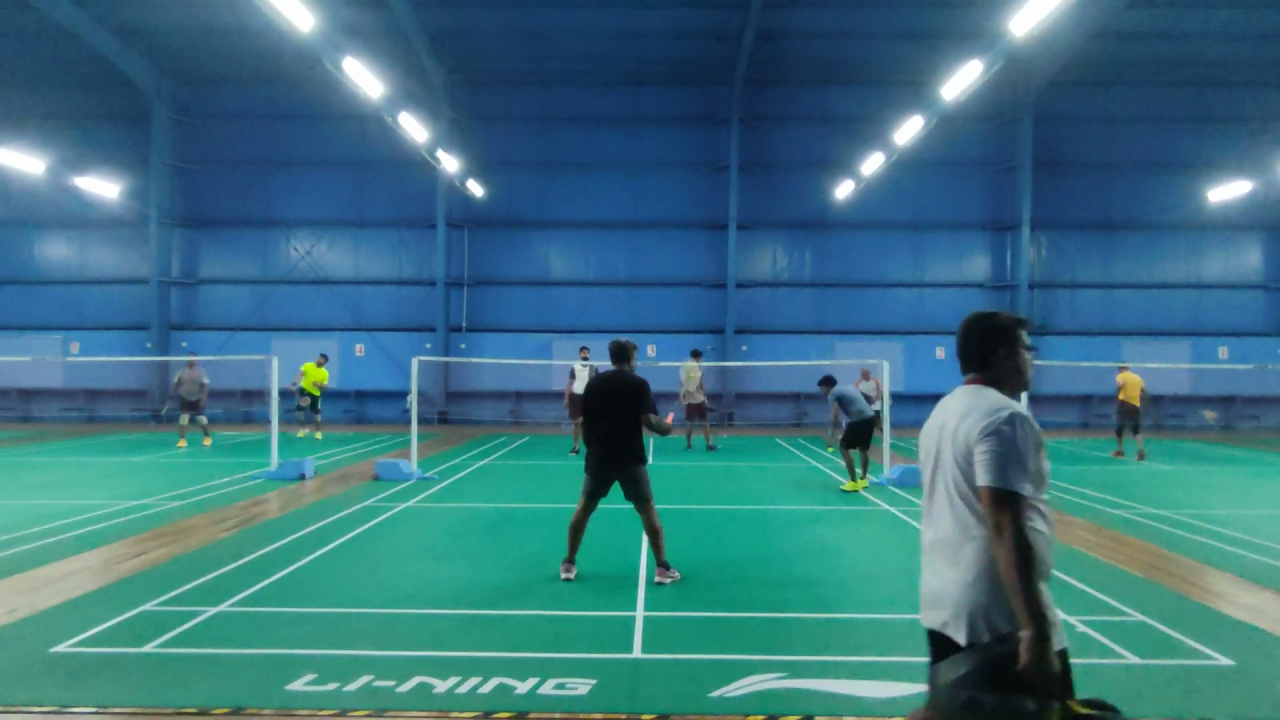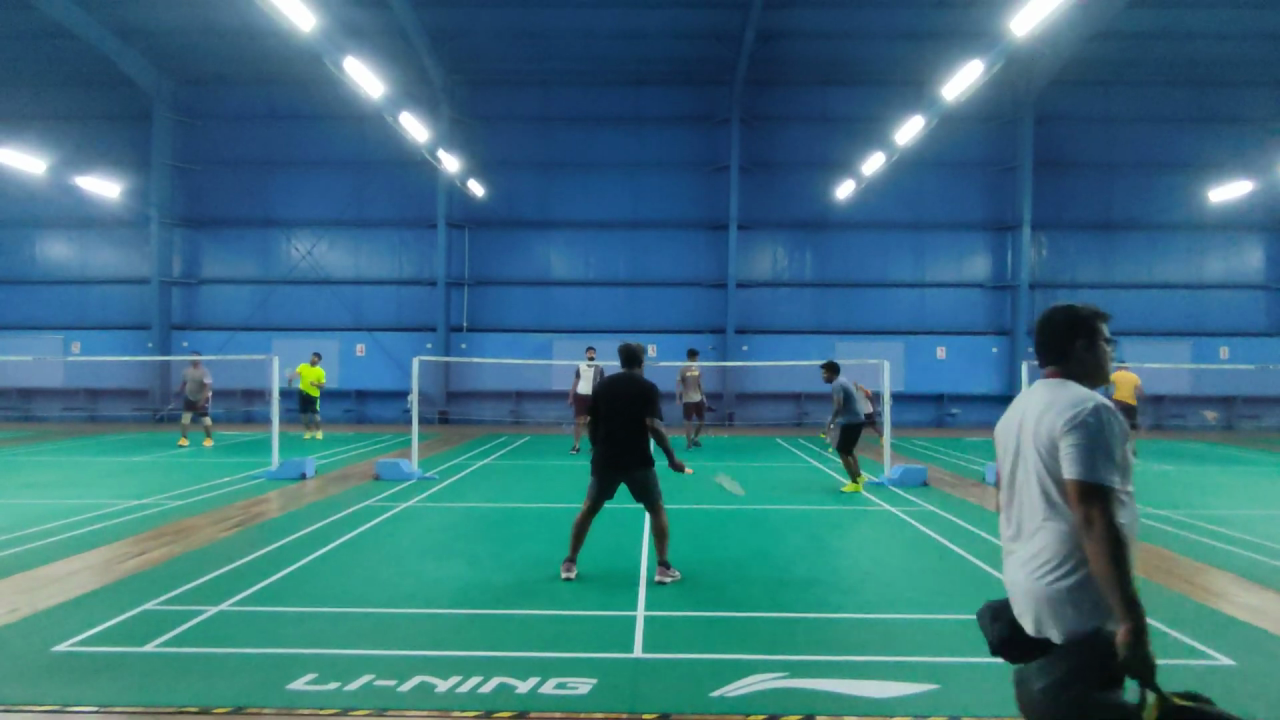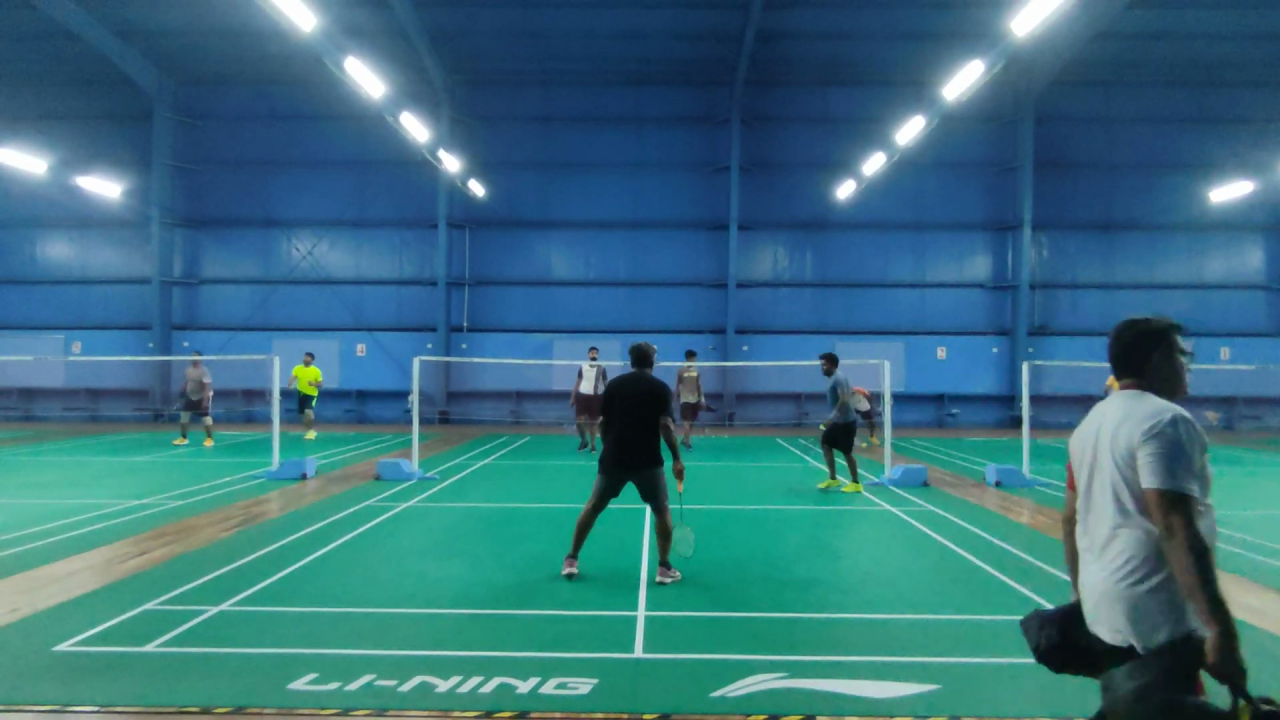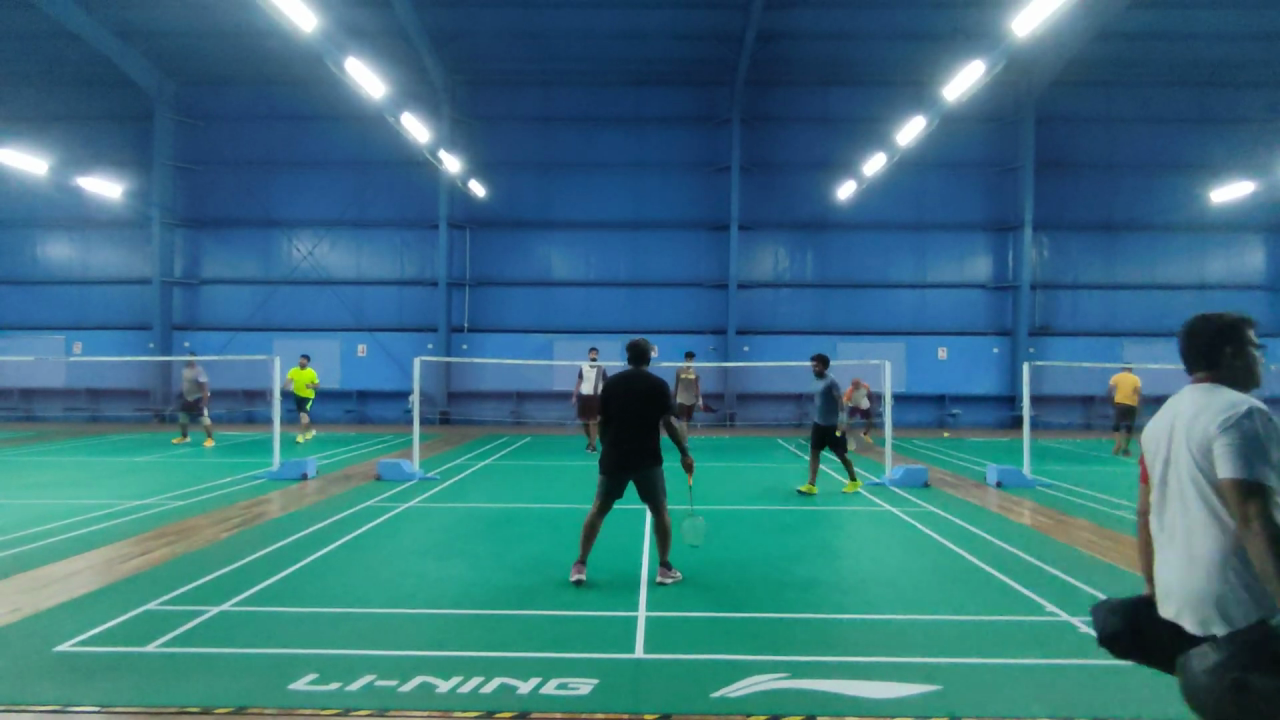
dt=0.2s
person 1, frame 1
left shoulder: (944, 413)
right shoulder: (1004, 419)
right elbow: (1008, 531)
right wrist: (1038, 632)
left hip: (943, 602)
right hip: (998, 614)
person 1, frame 2
left shoulder: (1018, 408)
right shoulder: (1089, 411)
right elbow: (1096, 524)
right wrist: (1132, 622)
left hip: (1031, 593)
right hip: (1076, 605)
person 1, frame 3
left shoulder: (1092, 422)
right shoulder: (1165, 423)
left elbow: (1071, 518)
right elbow: (1178, 532)
left wrist: (1083, 593)
right wrist: (1220, 628)
left hip: (1104, 602)
right hip: (1153, 615)
person 1, frame 4
left shoulder: (1163, 418)
right shoulder: (1242, 414)
left elbow: (1146, 512)
left wrist: (1156, 587)
left hip: (1177, 596)
right hip: (1234, 605)
person 2, frame 1
left shoulder: (594, 383)
right shoulder: (639, 384)
left elbow: (585, 422)
right elbow: (648, 420)
right wrist: (665, 428)
left hip: (599, 458)
right hip: (631, 459)
left knee: (583, 509)
right knee: (647, 511)
left ankle: (569, 563)
right ankle: (662, 568)
person 2, frame 2
left shoulder: (602, 385)
right shoulder: (647, 388)
left elbow: (592, 423)
right elbow: (653, 425)
right wrist: (671, 457)
left hip: (604, 461)
right hip: (637, 462)
left knee: (588, 510)
right knee: (657, 511)
left ankle: (569, 563)
right ankle: (663, 567)
person 2, frame 3
left shoulder: (614, 385)
right shoulder: (660, 388)
left elbow: (604, 422)
right elbow: (666, 425)
right wrist: (677, 459)
left hip: (613, 459)
right hip: (648, 461)
left knee: (593, 507)
right knee: (662, 512)
left ankle: (571, 560)
right ankle: (664, 568)
person 2, frame 4
left shoulder: (611, 383)
right shoulder: (658, 385)
left elbow: (602, 422)
right elbow: (669, 423)
right wrist: (685, 453)
left hip: (613, 459)
right hip: (647, 460)
left knee: (598, 510)
right knee: (660, 512)
left ankle: (580, 565)
right ankle: (665, 568)
